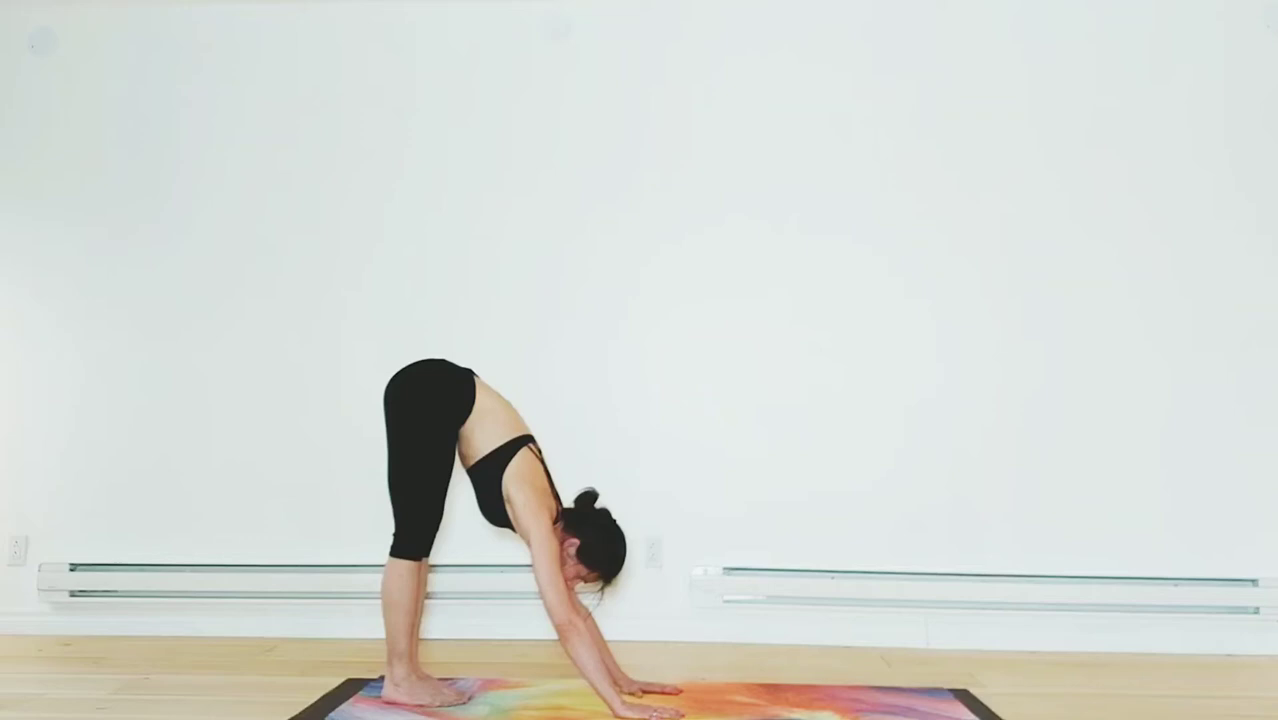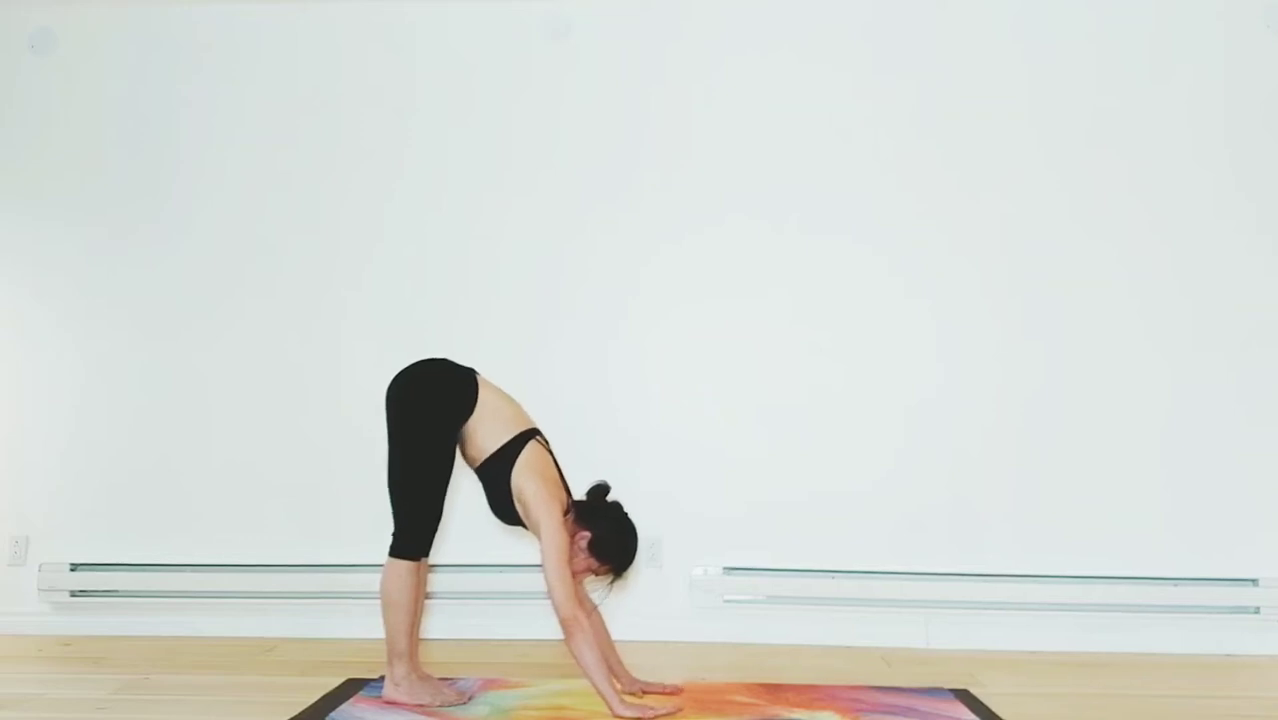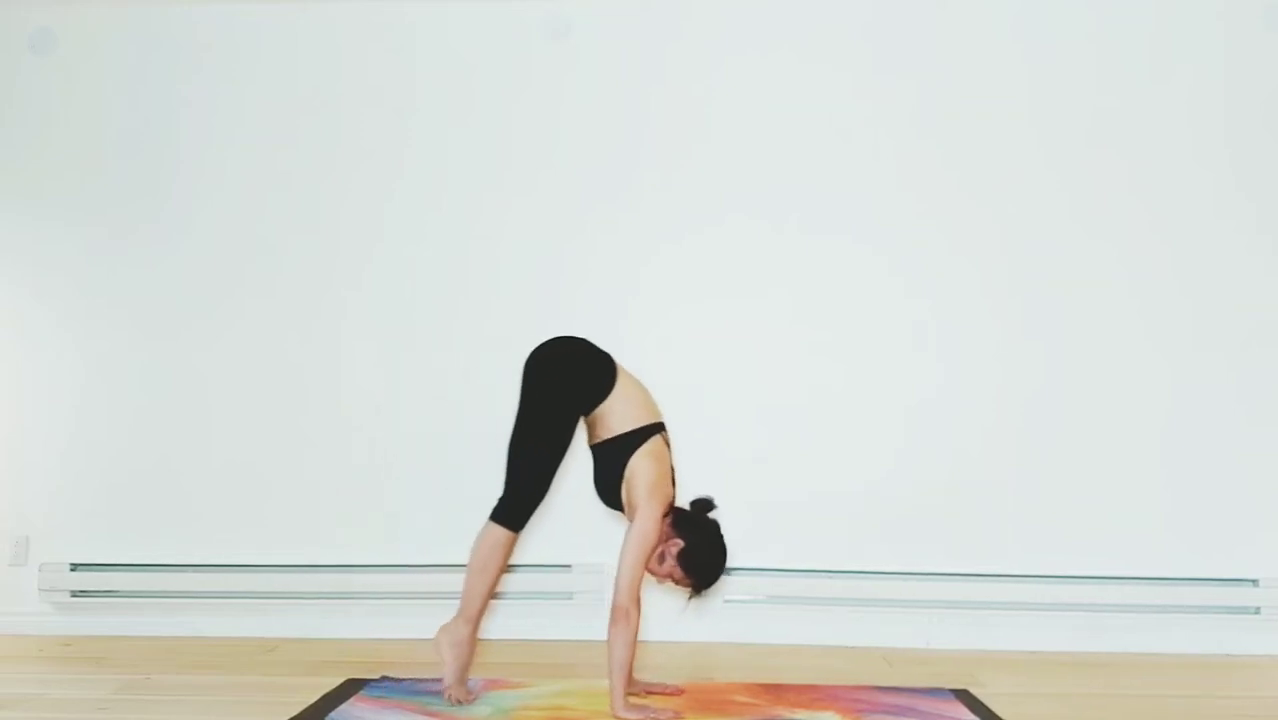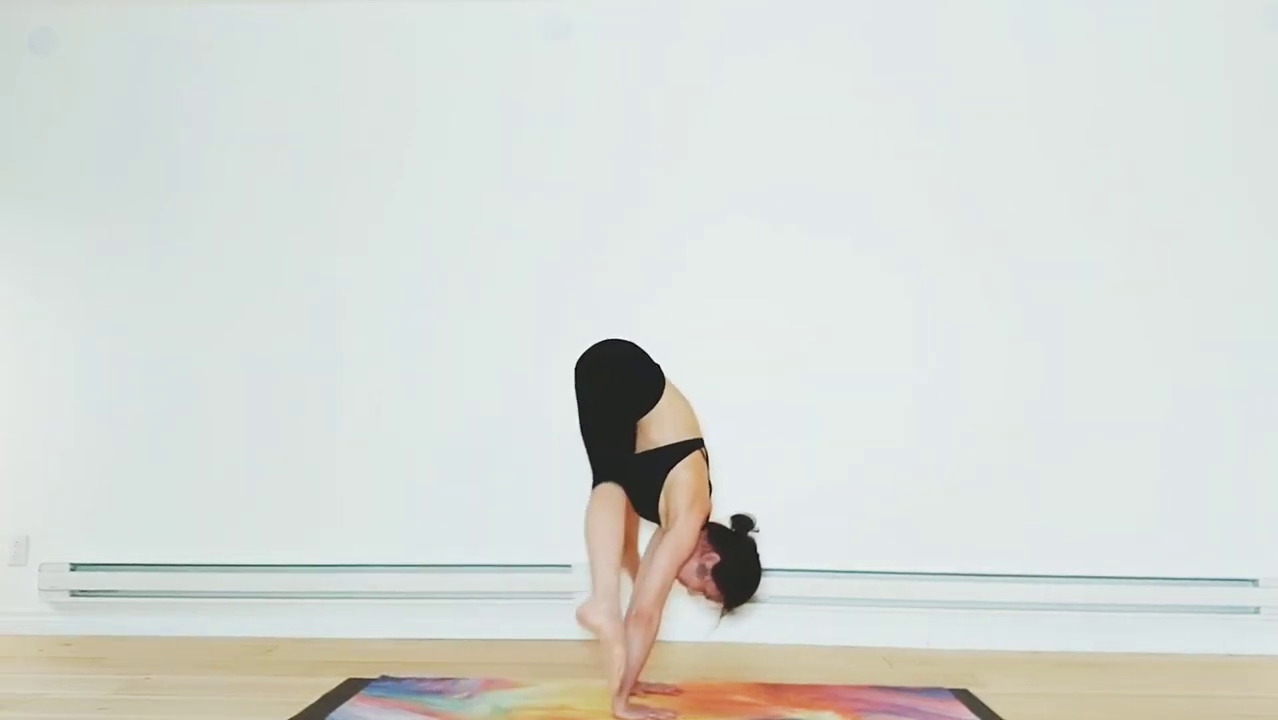
dt=1s
person 1, frame 1
left shoulder: (551, 518)
right shoulder: (539, 521)
left elbow: (574, 609)
right elbow: (566, 624)
left wrist: (621, 680)
left hip: (444, 399)
right hip: (424, 395)
left knee: (420, 538)
right knee: (412, 538)
left ankle: (408, 671)
right ankle: (399, 679)
person 1, frame 2
left shoulder: (561, 513)
right shoulder: (550, 514)
left elbow: (582, 604)
right elbow: (570, 616)
left wrist: (624, 678)
left hip: (448, 398)
right hip: (427, 394)
left knee: (419, 540)
right knee: (413, 539)
left ankle: (408, 672)
right ankle: (399, 678)
person 1, frame 3
left shoulder: (655, 508)
right shoulder: (651, 509)
left elbow: (626, 603)
right elbow: (624, 607)
left wrist: (626, 681)
left hip: (576, 373)
right hip: (565, 370)
left knee: (520, 507)
right knee: (518, 506)
right ankle: (461, 630)
person 1, frame 4
left shoulder: (678, 517)
right shoulder: (688, 521)
left elbow: (645, 605)
right elbow: (645, 611)
left wrist: (630, 682)
left hip: (625, 380)
right hip: (614, 369)
left knee: (624, 482)
right knee: (613, 480)
right ankle: (604, 604)
